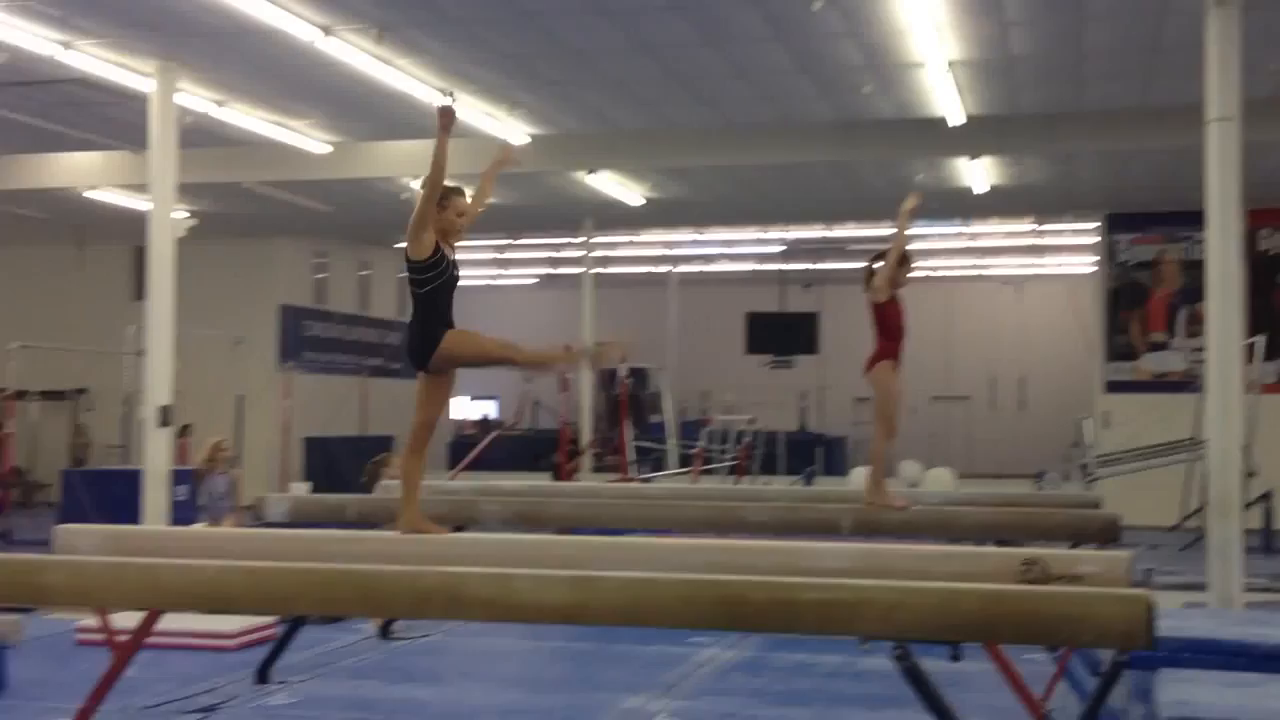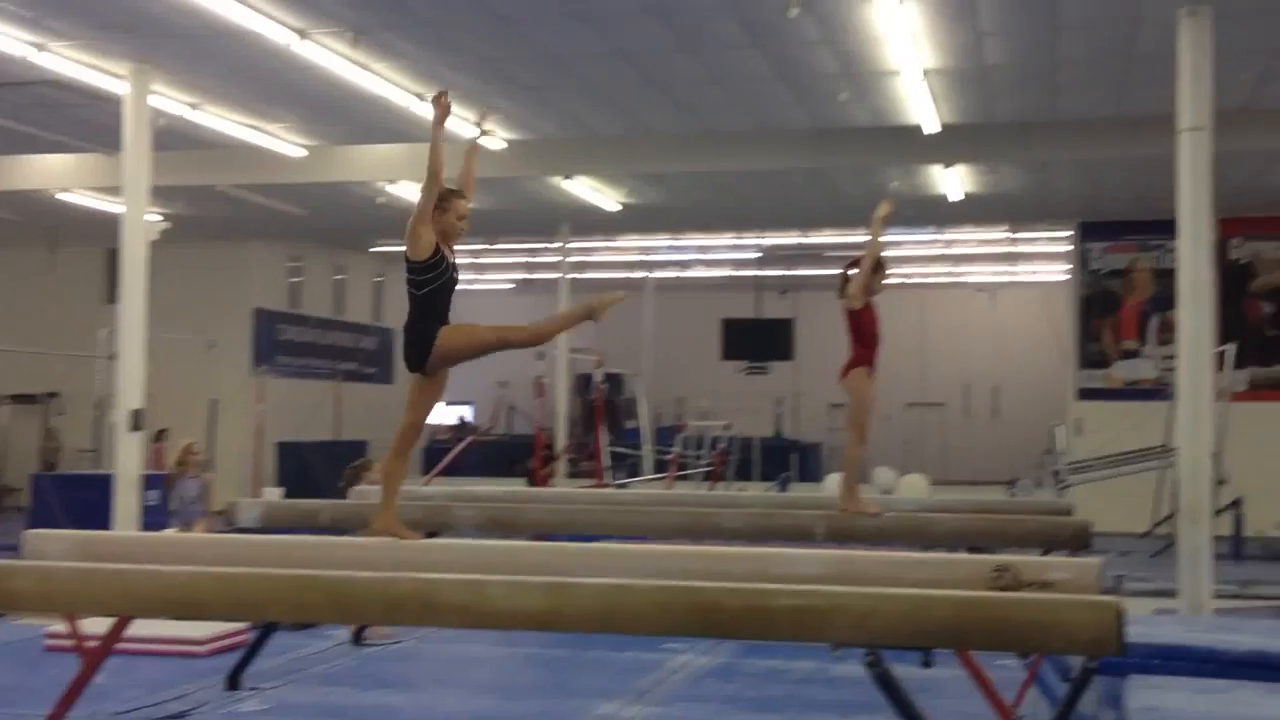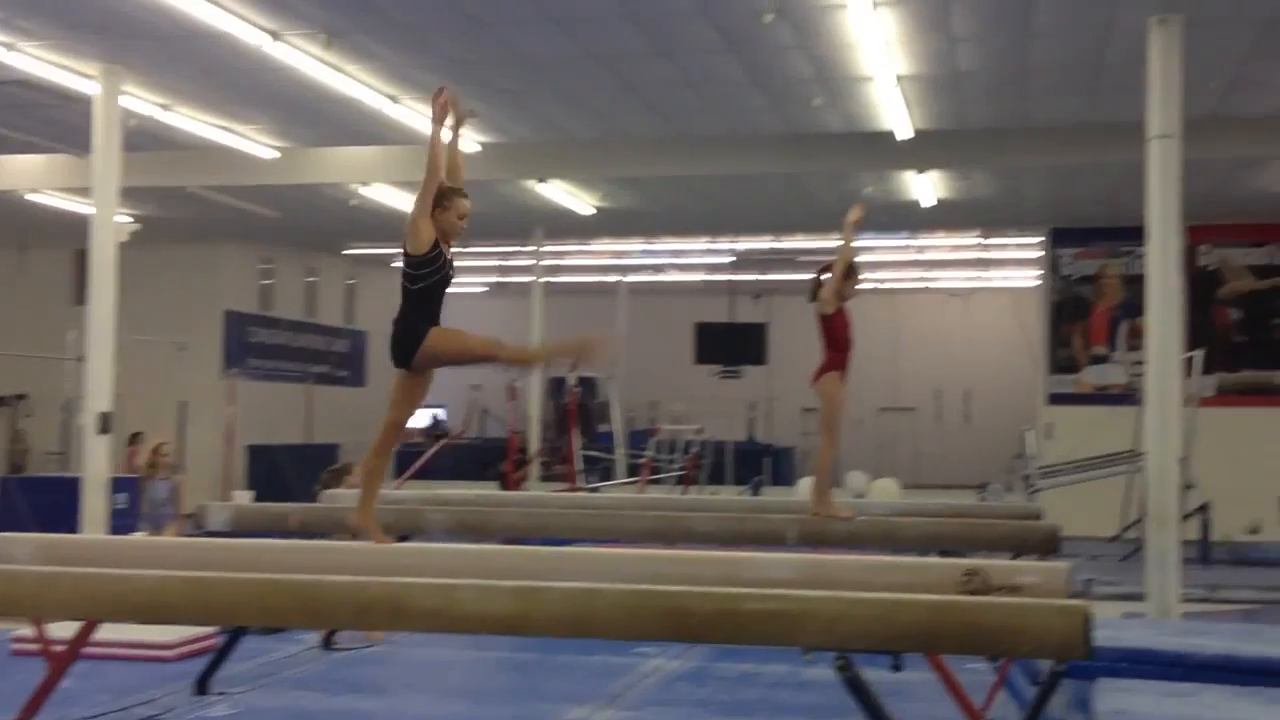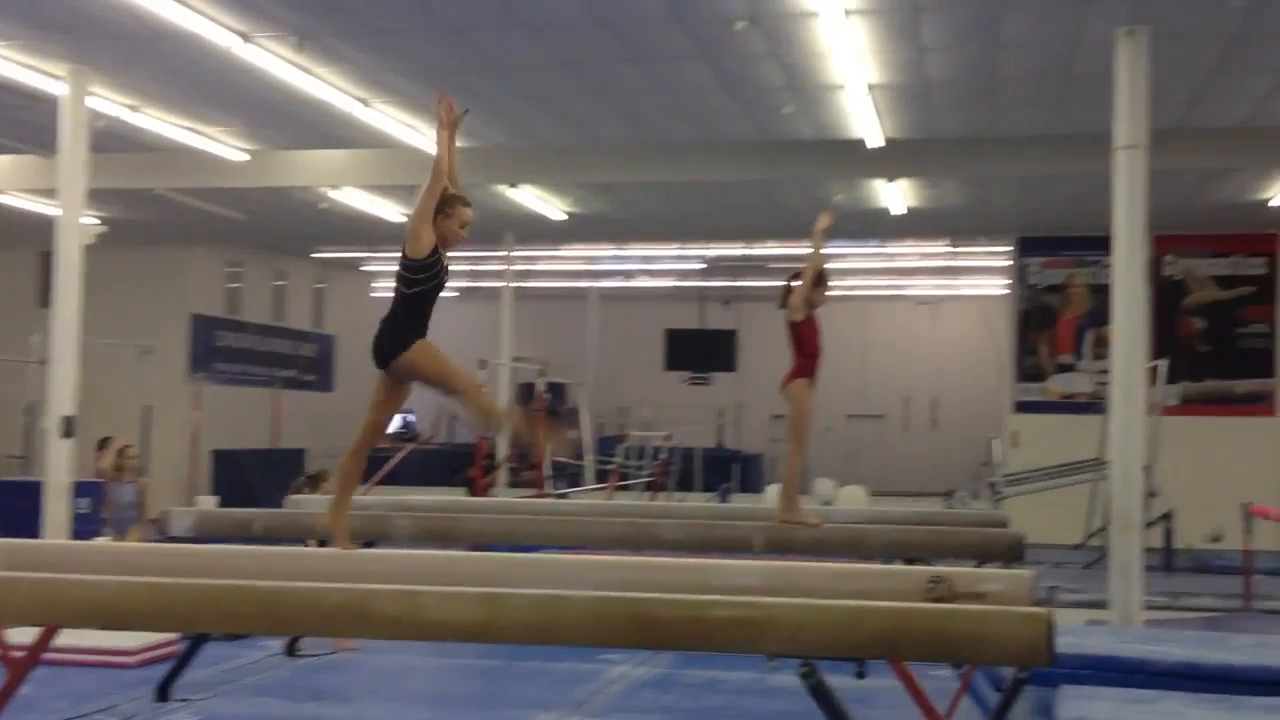
dt=0.1s
person 1, frame 1
left shoulder: (444, 248)
right shoulder: (421, 241)
left elbow: (475, 204)
right elbow: (432, 187)
left wrist: (495, 166)
right wrist: (442, 138)
left hip: (438, 346)
right hip: (431, 340)
left knee: (422, 431)
right knee: (510, 351)
left ankle: (409, 514)
person 1, frame 2
left shoulder: (443, 248)
right shoulder: (421, 241)
left elbow: (463, 190)
right elbow: (433, 184)
left wrist: (475, 141)
right wrist: (437, 126)
left hip: (432, 346)
right hip: (428, 340)
left knee: (410, 432)
right knee: (514, 334)
left ankle: (386, 517)
person 1, frame 3
left shoulder: (440, 245)
right shoulder: (420, 236)
left elbow: (452, 181)
right elbow: (432, 180)
left wrist: (455, 128)
right wrist: (435, 126)
left hip: (419, 340)
right hip: (415, 334)
left knee: (392, 430)
right knee: (497, 351)
left ankle: (365, 513)
person 1, frame 4
left shoulder: (435, 251)
right shoulder: (421, 241)
left elbow: (449, 185)
right elbow: (435, 183)
left wrist: (451, 135)
right wrist: (443, 131)
left hip: (403, 346)
right hip: (398, 342)
left knee: (371, 433)
right knee: (466, 386)
left ankle: (337, 517)
person 2, frame 1
left shoulder: (888, 293)
right shoulder: (879, 288)
left elbow: (897, 251)
right elbow: (895, 250)
left wrist: (906, 216)
right wrist: (904, 215)
left hip: (887, 364)
right hip: (882, 364)
left knee: (887, 429)
right knee: (884, 429)
left ankle: (876, 490)
right ankle: (877, 491)
person 2, frame 2
left shoulder: (863, 300)
right shoulder: (854, 295)
left elbow: (871, 257)
right elbow: (869, 257)
left wrist: (879, 222)
right wrist: (877, 221)
left hip: (862, 371)
right hip: (857, 370)
left knee: (858, 436)
right knee: (857, 435)
left ankle: (849, 496)
right ankle: (850, 497)
person 2, frame 3
left shoulder: (835, 306)
right shoulder: (826, 300)
left elbow: (845, 263)
right elbow: (842, 262)
left wrist: (851, 227)
right wrist: (849, 226)
left hip: (834, 375)
right hip: (829, 375)
left knee: (829, 441)
right knee: (829, 440)
left ankle: (820, 501)
right ankle: (823, 502)
person 2, frame 4
left shoulder: (805, 312)
right shoulder: (796, 307)
left elbow: (814, 270)
right elbow: (812, 269)
left wrist: (820, 235)
right wrist: (818, 233)
left hip: (802, 381)
right hip: (798, 381)
left knee: (797, 447)
right knee: (797, 446)
left ankle: (788, 508)
right ankle: (790, 508)
